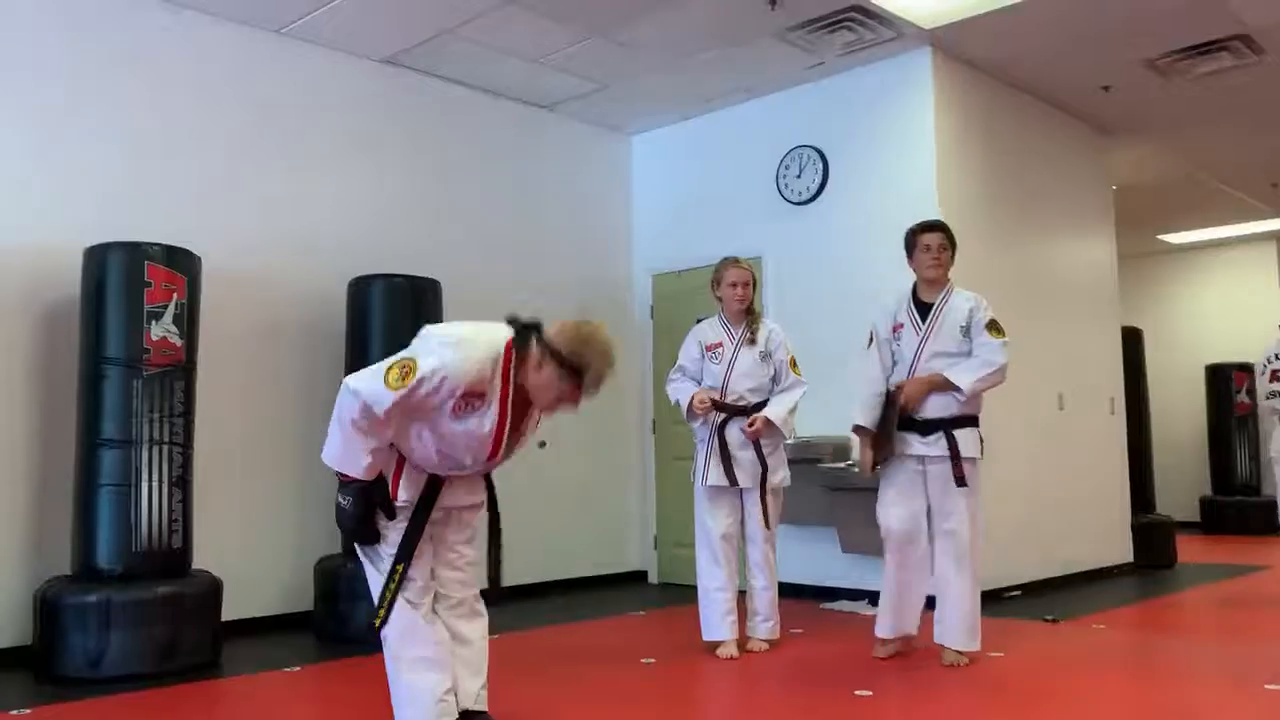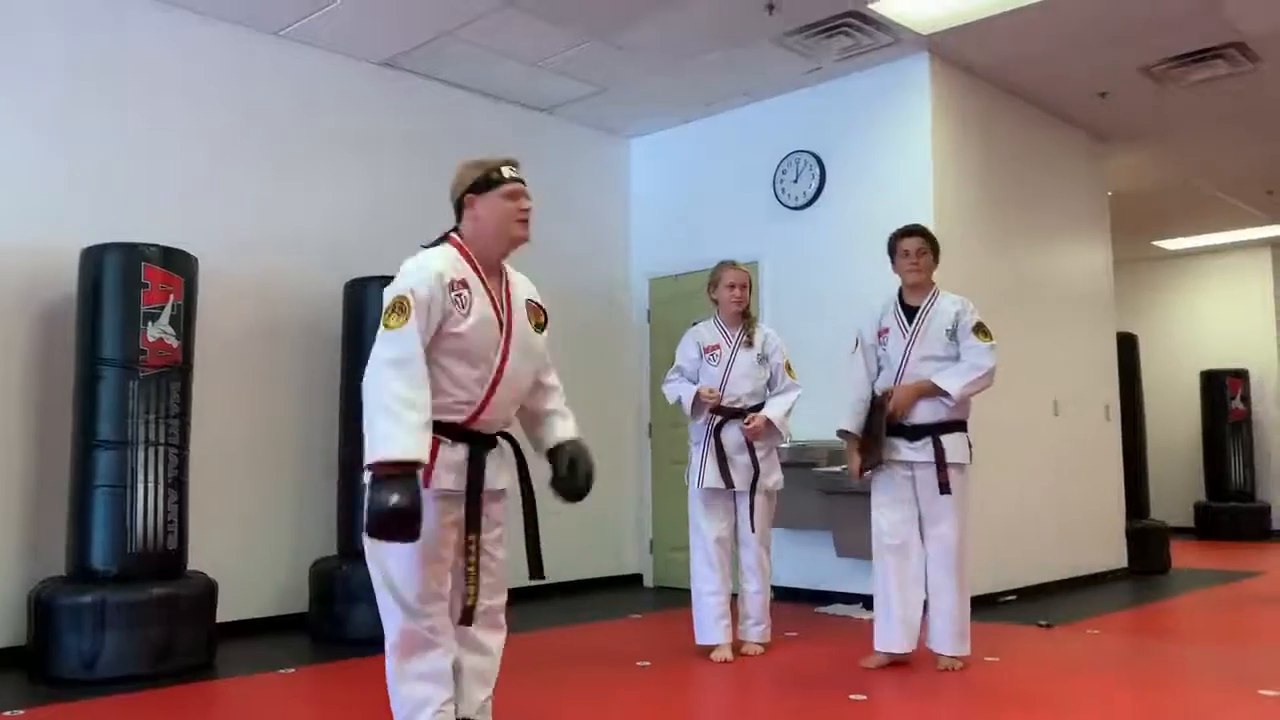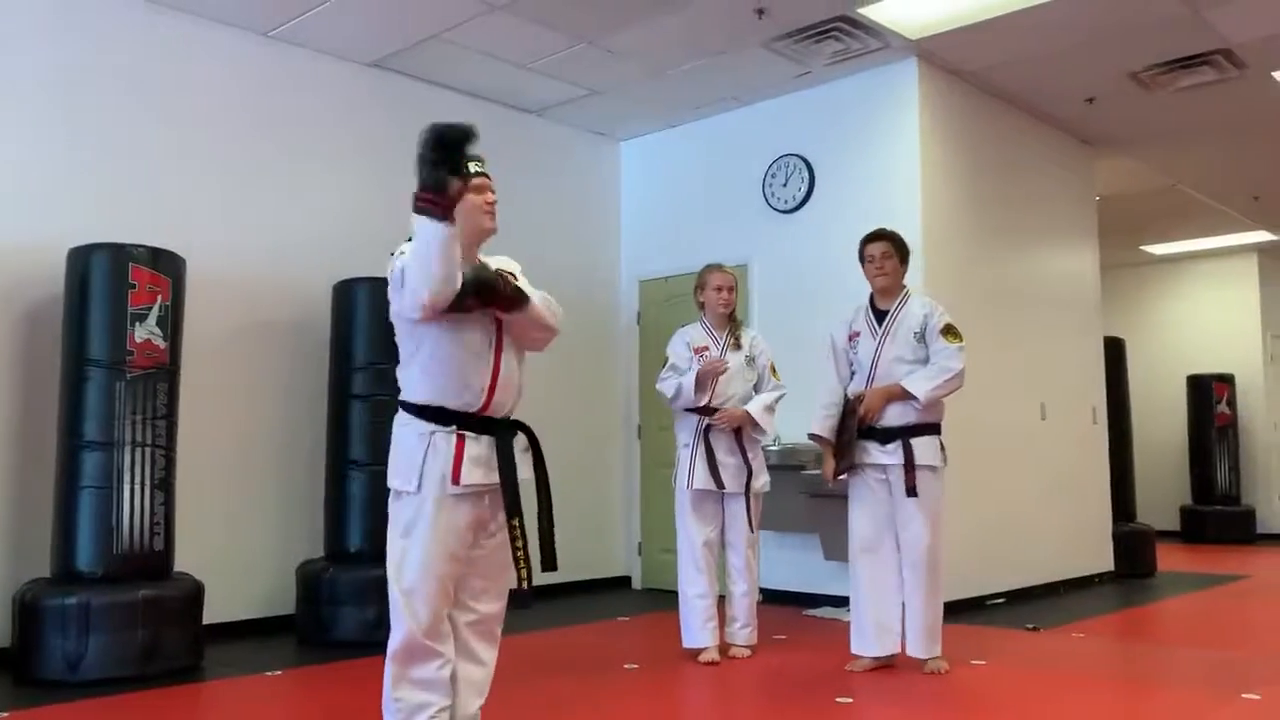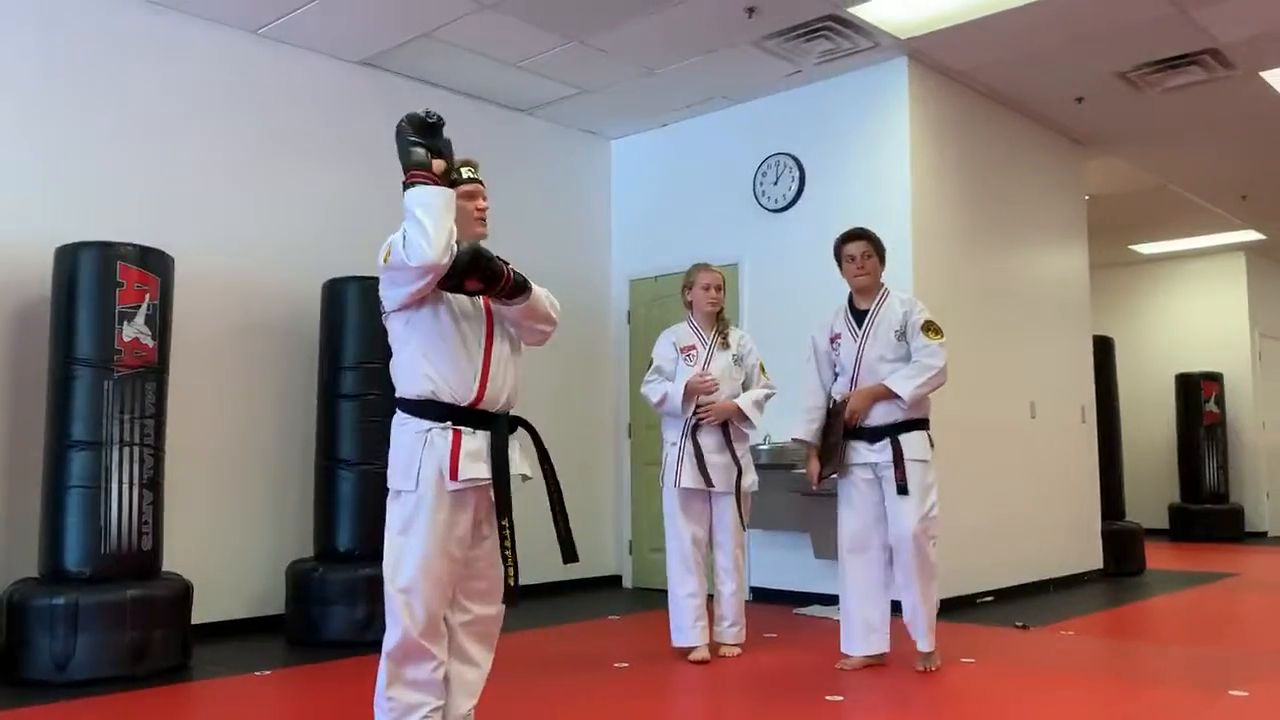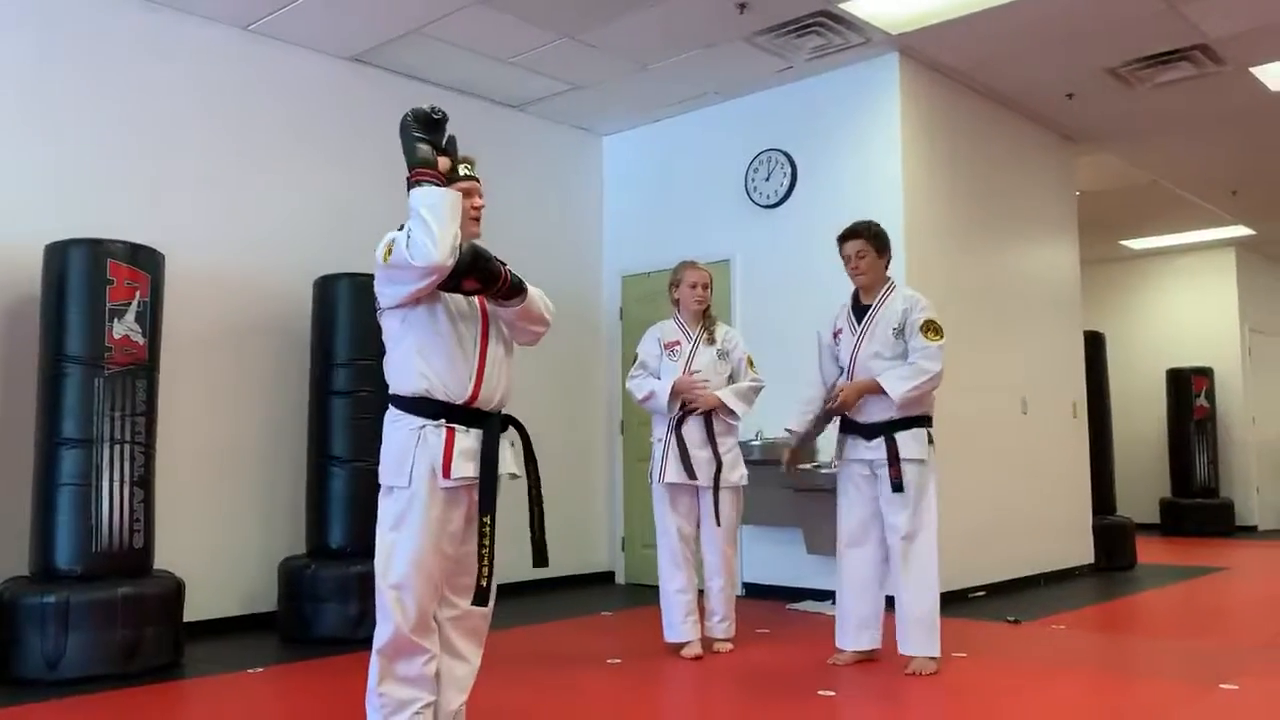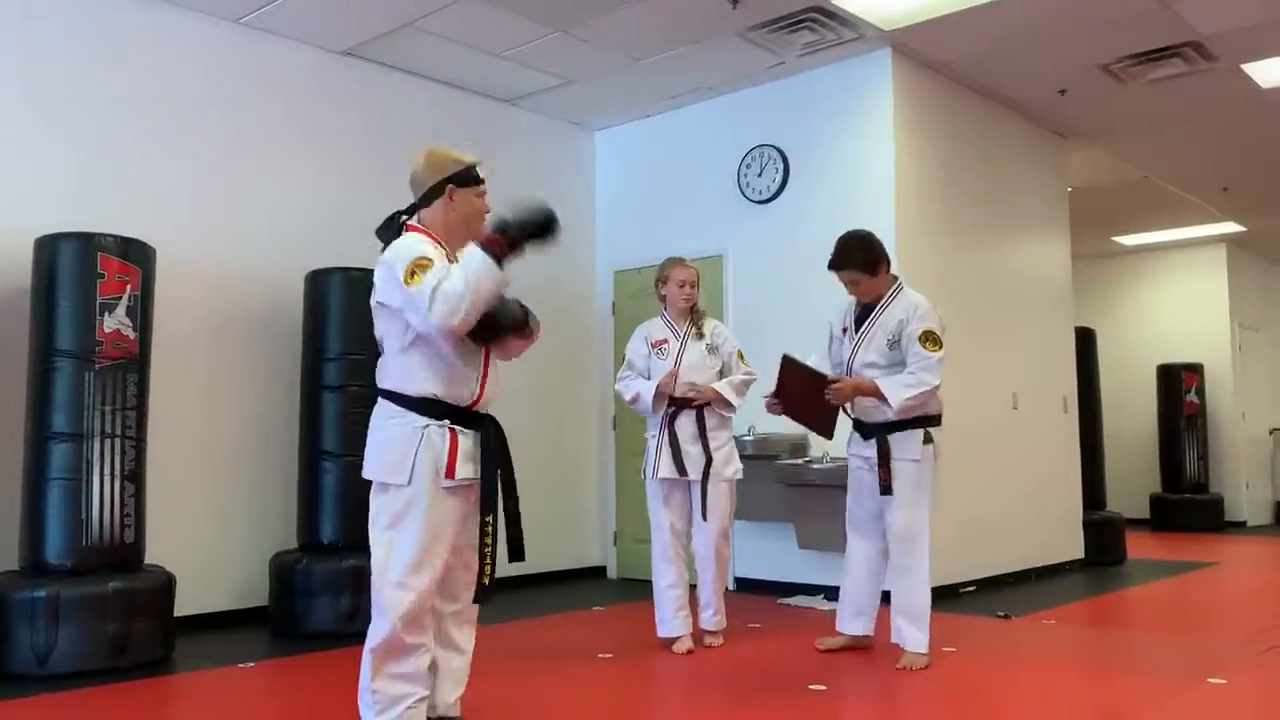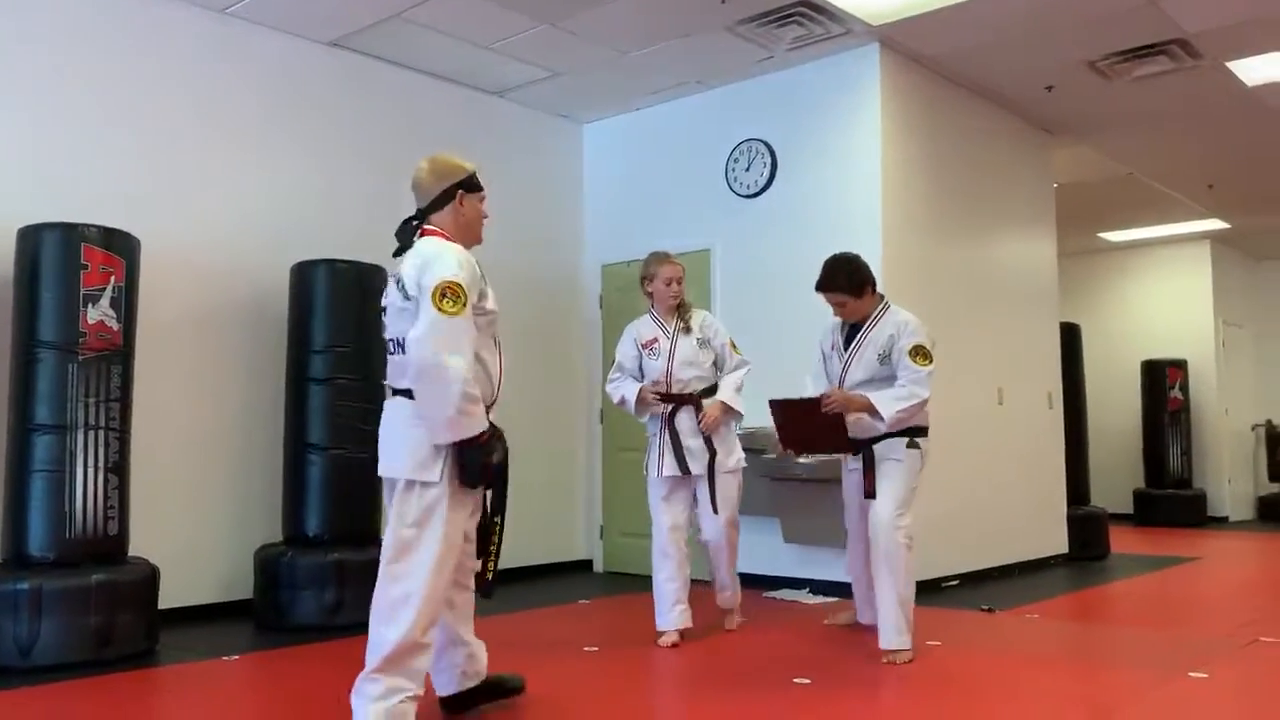
dt=0.3s
person 1, frame 1
left shoulder: (545, 383)
right shoulder: (461, 357)
right elbow: (362, 396)
left wrist: (480, 482)
right wrist: (355, 484)
left hip: (457, 487)
right hip: (393, 482)
left knee: (461, 602)
right knee: (407, 599)
person 1, frame 2
left shoulder: (522, 289)
right shoulder: (429, 273)
left elbow: (539, 381)
right elbow: (393, 369)
left wrist: (567, 443)
right wrist: (394, 471)
left hip: (487, 465)
right hip: (422, 465)
left knee: (485, 605)
right knee: (420, 609)
person 1, frame 3
left shoulder: (496, 268)
right shoulder: (416, 260)
left elbow: (543, 326)
right elbow: (428, 293)
left wrist: (506, 294)
right wrist: (438, 205)
left hip: (495, 455)
right hip: (435, 454)
left knee: (483, 604)
right knee: (425, 605)
person 1, frame 4
left shoulder: (483, 269)
right shoulder: (404, 264)
left elbow: (542, 324)
right elbow: (428, 257)
left wrist: (503, 281)
right wrist: (424, 173)
left hip: (492, 452)
right hip: (433, 451)
left knee: (480, 603)
right knee: (420, 603)
person 1, frame 5
left shoulder: (475, 264)
right shoulder: (398, 254)
left elbow: (536, 322)
right elbow: (432, 258)
left wrist: (497, 279)
right wrist: (428, 170)
left hip: (481, 448)
right hip: (426, 446)
left knee: (469, 597)
right knee: (413, 595)
person 1, frame 6
left shoulder: (456, 264)
right shoulder: (406, 254)
left elbow: (503, 339)
right elbow: (445, 312)
left wrist: (512, 319)
right wrist: (499, 244)
left hip: (461, 446)
right hip: (418, 444)
left knee: (458, 588)
right knee: (408, 590)
person 1, frame 7
left shoulder: (414, 261)
right shoulder: (449, 259)
right elbow: (442, 361)
left wrist: (467, 432)
right wrist: (472, 435)
left hip: (426, 432)
right hip: (435, 437)
left knee: (453, 566)
right knee: (415, 578)
person 2, frame 1
left shoulder: (972, 307)
right shoulder: (892, 316)
left elbow: (993, 364)
right elbow: (874, 379)
left wrist: (930, 381)
right wrist: (866, 436)
left hip: (953, 437)
right hip: (903, 439)
left knee: (955, 536)
right knee: (899, 530)
left ankle: (956, 638)
right ankle: (897, 627)
person 2, frame 2
left shoulder: (958, 310)
right shoulder: (879, 321)
left elbow: (981, 368)
right elbow: (861, 385)
left wrist: (919, 388)
right wrist: (853, 442)
left hip: (942, 443)
right hip: (891, 445)
left knee: (945, 541)
right knee: (892, 541)
left ankle: (949, 644)
right ankle: (893, 642)
person 2, frame 3
left shoulder: (928, 313)
right shoulder: (851, 326)
left elbow: (950, 370)
right elbow: (836, 388)
left wrist: (889, 391)
right wrist: (828, 446)
left hip: (915, 445)
right hip: (866, 449)
left knee: (920, 544)
right knee: (869, 545)
left ankle: (927, 646)
right ankle: (876, 645)
person 2, frame 4
left shoulder: (908, 310)
right shoulder: (831, 327)
left elbow: (933, 367)
right elbow: (817, 391)
left wrist: (873, 392)
right wrist: (813, 449)
left hip: (904, 442)
right hip: (855, 449)
left knee: (912, 535)
right knee: (858, 544)
left ankle: (924, 640)
right ankle: (867, 644)
person 2, frame 5
left shoulder: (912, 306)
right shoulder: (841, 319)
left elbow: (928, 368)
right elbow: (826, 385)
left wrist: (865, 387)
right wrist: (802, 433)
left hip: (904, 438)
right hip: (857, 442)
left knee: (910, 537)
right knee: (855, 540)
left ankle: (922, 646)
right ankle: (859, 639)
person 2, frame 6
left shoulder: (915, 310)
right shoulder: (847, 316)
left elbow: (926, 378)
right elbow: (835, 374)
left wrist: (865, 387)
left hip: (907, 438)
right hip: (864, 439)
left knee: (906, 534)
right knee: (862, 532)
left ankle: (914, 641)
right ankle: (856, 627)
person 2, frame 7
left shoulder: (903, 326)
right shoulder: (834, 333)
left elbow: (916, 391)
right elbow: (821, 388)
left wrist: (859, 402)
left hip: (898, 445)
right hip: (855, 447)
left knee: (888, 528)
right knee: (859, 533)
left ankle: (897, 636)
right ankle: (867, 610)
person 3, frame 1
left shoulder: (770, 334)
right shoulder: (701, 334)
left elbow: (792, 386)
right elbow: (678, 380)
left wrist: (769, 418)
right wrist: (692, 398)
left hip: (761, 445)
right hip: (716, 445)
left knee: (762, 540)
right knee: (717, 540)
left ankle: (761, 628)
right ankle: (724, 632)
person 3, frame 2
left shoulder: (766, 338)
right shoulder: (697, 336)
left elbow: (787, 389)
right elbow: (674, 381)
left wrist: (767, 418)
right wrist: (695, 395)
left hip: (755, 449)
right hip: (711, 448)
left knee: (755, 543)
right knee: (711, 544)
left ankle: (753, 631)
right ankle: (718, 636)
person 3, frame 3
left shoulder: (751, 341)
right shoulder: (685, 338)
left elbow: (773, 391)
right elbow: (668, 387)
left wrist: (746, 413)
right wrist: (698, 378)
left hip: (742, 450)
right hip: (698, 451)
left knee: (742, 546)
right knee: (698, 546)
left ankle: (740, 633)
right ankle: (704, 638)
person 3, frame 4
left shoulder: (739, 340)
right shoulder: (672, 338)
left elbow: (763, 389)
right elbow: (652, 389)
left wrist: (734, 407)
right wrist: (686, 389)
left hip: (729, 449)
right hip: (685, 449)
left knee: (730, 545)
right knee: (686, 545)
left ankle: (729, 632)
right ankle: (694, 636)
person 3, frame 5
left shoulder: (726, 336)
right shoulder: (658, 335)
left elbow: (751, 384)
right elbow: (637, 383)
left wrist: (719, 398)
right wrist: (672, 389)
left hip: (718, 444)
right hip: (673, 445)
left knee: (721, 541)
right knee: (676, 541)
left ankle: (720, 628)
right ankle: (687, 632)
person 3, frame 6
left shoulder: (715, 331)
right shoulder: (647, 333)
left elbow: (744, 376)
right elbow: (626, 382)
left wrist: (717, 391)
right wrist: (656, 390)
left hip: (711, 438)
right hip: (667, 440)
left knee: (713, 534)
right knee: (669, 536)
left ankle: (712, 621)
right ankle: (678, 626)
person 3, frame 7
left shoulder: (704, 322)
right shoulder: (636, 332)
left elbow: (736, 366)
right elbow: (617, 381)
left wrist: (722, 404)
right wrist: (638, 395)
left hip: (711, 429)
right hip: (667, 435)
left knee: (720, 524)
right knee: (668, 528)
left ankle: (729, 601)
right ankle: (671, 620)
